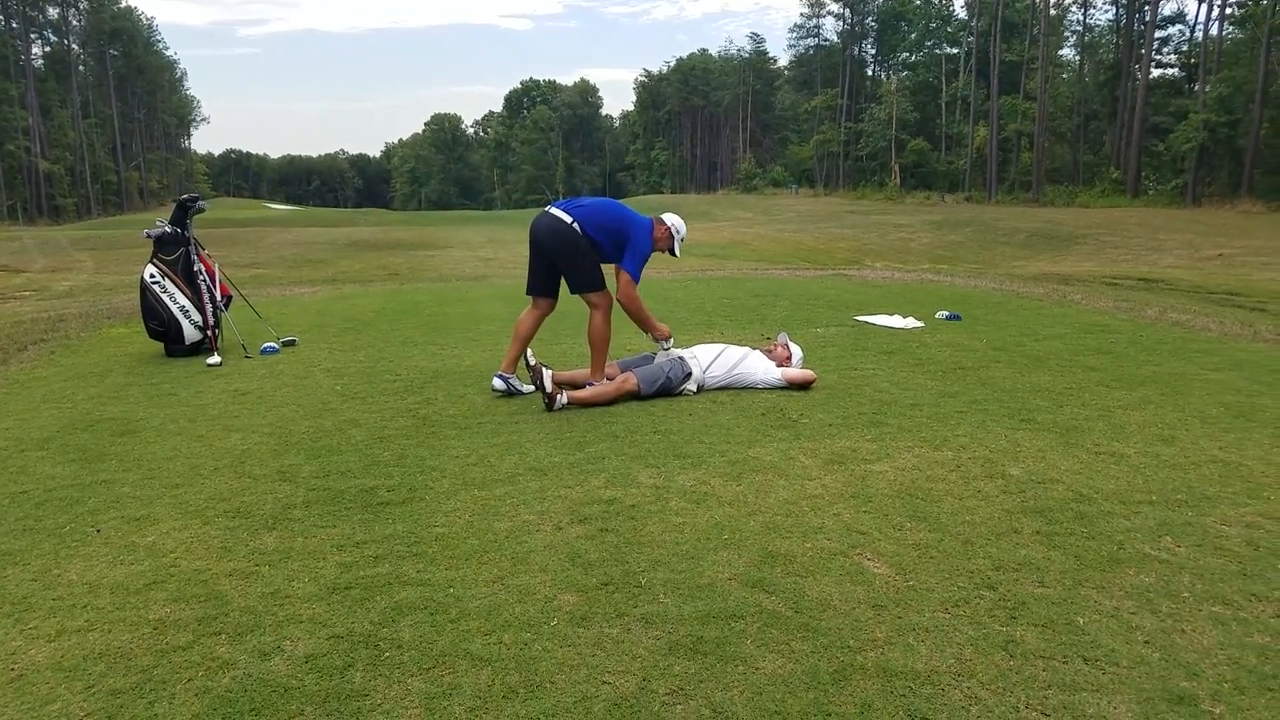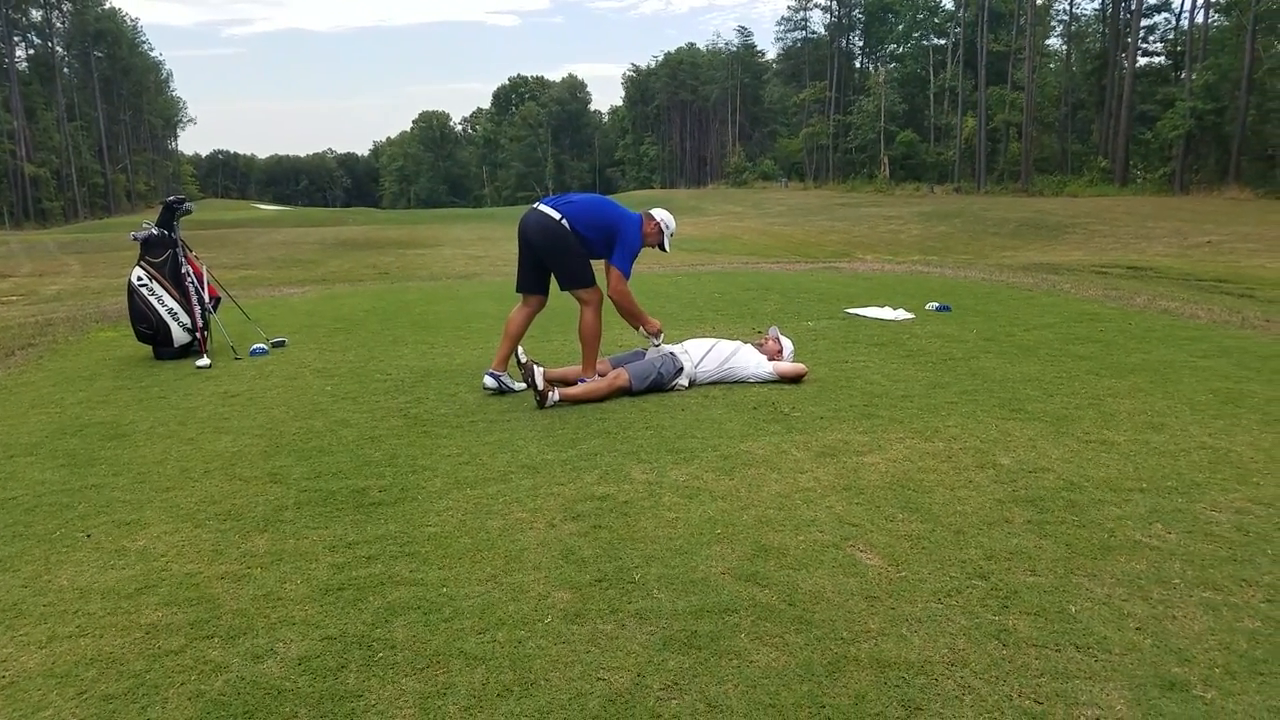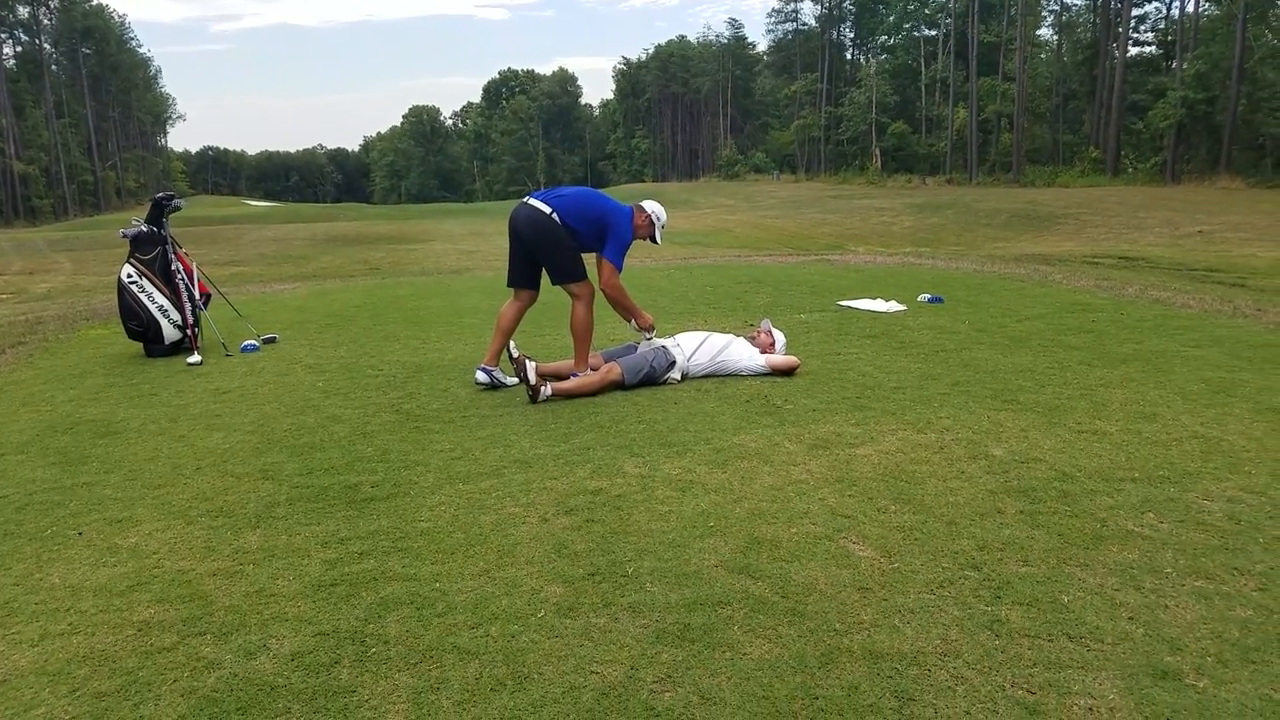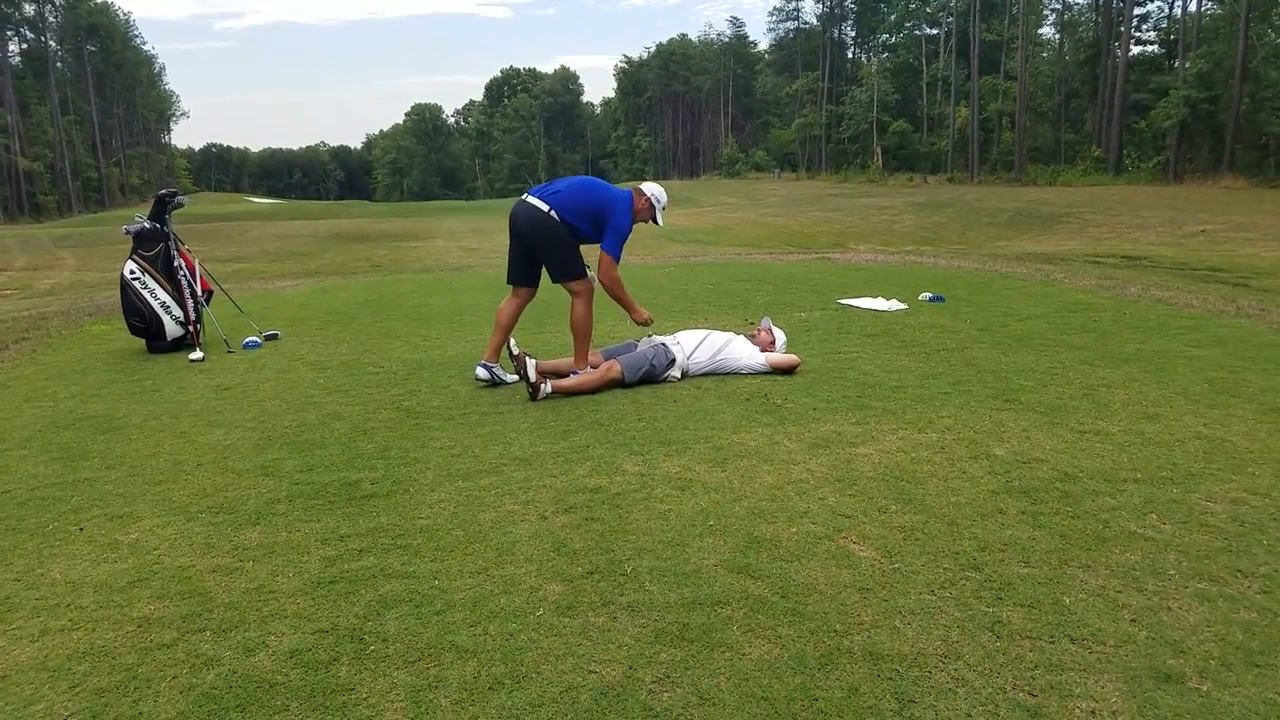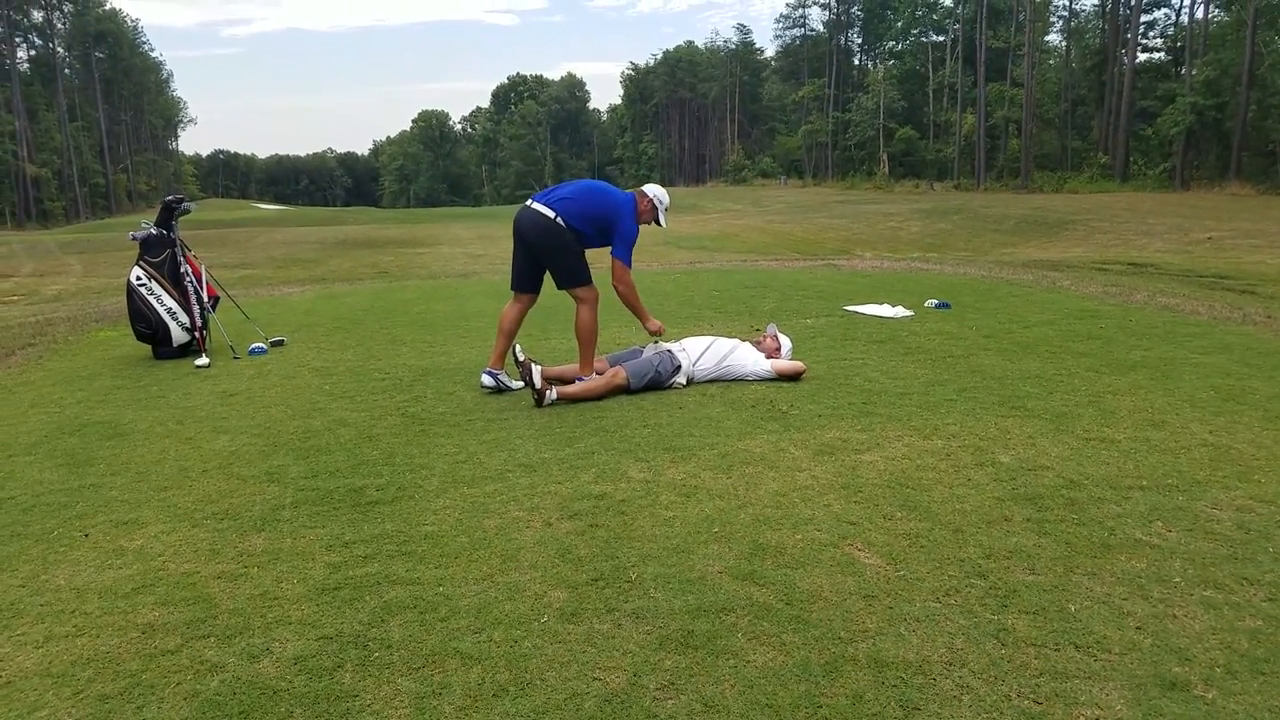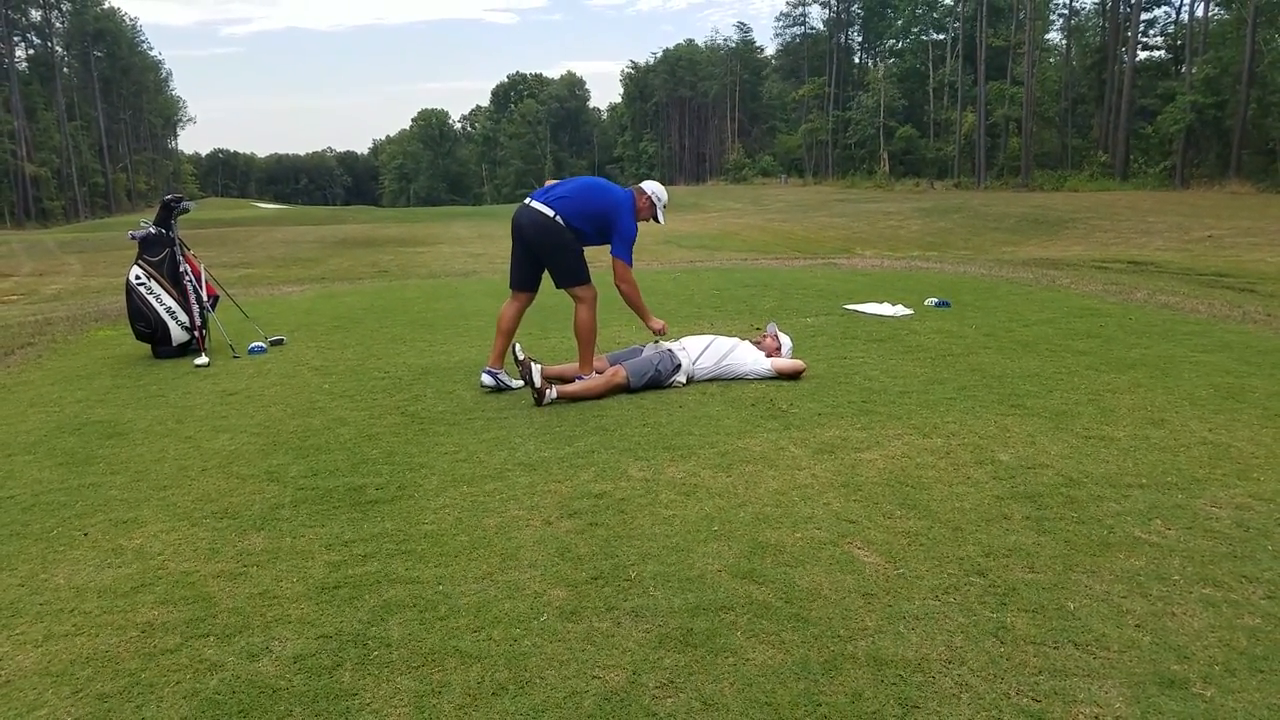
dt=0.4s
person 1, frame 1
left shoulder: (766, 371)
right shoulder: (753, 355)
left elbow: (809, 376)
left wrist: (795, 379)
left hip: (688, 372)
right hip: (681, 356)
left knee: (625, 383)
right knee: (611, 370)
left ankle: (561, 397)
right ankle: (550, 376)
person 1, frame 2
left shoulder: (758, 365)
right shoulder: (743, 349)
left elbow: (800, 369)
left wrist: (785, 374)
left hip: (679, 366)
right hip: (672, 351)
left knee: (617, 379)
right knee: (602, 366)
left ankle: (553, 394)
right ankle: (541, 373)
person 1, frame 3
left shoulder: (751, 358)
right shoulder: (736, 342)
left elbow: (793, 362)
left wrist: (777, 365)
left hip: (672, 360)
right hip: (665, 345)
left knee: (609, 374)
right knee: (594, 361)
left ankle: (545, 390)
right ankle: (534, 368)
person 1, frame 4
left shoulder: (751, 356)
right shoulder: (736, 340)
left elbow: (793, 360)
left wrist: (776, 358)
left hip: (672, 358)
right hip: (664, 342)
left knee: (609, 371)
right knee: (593, 358)
left ankle: (545, 386)
right ankle: (533, 365)
person 1, frame 5
left shoulder: (756, 364)
right shoulder: (742, 347)
left elbow: (799, 367)
left wrist: (784, 371)
left hip: (677, 365)
right hip: (670, 349)
left knee: (615, 378)
right knee: (599, 364)
left ankle: (550, 393)
right ankle: (539, 371)
person 1, frame 6
left shoulder: (757, 362)
right shoulder: (742, 345)
left elbow: (799, 365)
left wrist: (785, 370)
left hip: (677, 364)
right hip: (670, 348)
left knee: (615, 377)
right knee: (599, 363)
left ankle: (550, 392)
right ankle: (539, 370)
person 2, frame 1
left shoulder: (630, 226)
right shoulder: (642, 236)
left elbow: (625, 290)
right elbow: (625, 296)
left wrist: (650, 329)
right wrist: (654, 328)
left hip: (544, 223)
right hip: (564, 231)
left knee: (541, 306)
right knee: (601, 304)
left ankle: (505, 375)
right ankle: (596, 382)
person 2, frame 2
left shoulder: (618, 222)
right shoulder: (631, 231)
left elbow: (616, 288)
right elbow: (616, 291)
left wrist: (640, 326)
right wrist: (646, 321)
left hip: (532, 220)
right hip: (553, 227)
left knee: (531, 303)
right knee: (591, 300)
left ankle: (496, 372)
right ankle: (587, 378)
person 2, frame 3
left shoulder: (609, 214)
right shoulder: (622, 224)
left elbow: (607, 281)
right elbow: (608, 284)
left wrist: (631, 319)
right wrist: (639, 316)
left hip: (522, 214)
right hip: (543, 222)
left knee: (522, 298)
right knee: (582, 294)
left ankle: (488, 367)
right ankle: (580, 372)
person 2, frame 4
left shoulder: (609, 195)
right shoulder: (621, 211)
right elbow: (606, 275)
left wrist: (581, 267)
right wrist: (634, 310)
left hip: (522, 210)
right hip: (543, 219)
left knee: (521, 294)
right knee: (582, 291)
left ankle: (489, 364)
right ankle: (580, 370)
person 2, frame 5
left shoulder: (611, 196)
right shoulder: (626, 215)
left elbow: (561, 199)
right elbow: (621, 282)
right wrist: (647, 320)
left hip: (526, 216)
right hip: (548, 226)
left knee: (522, 299)
right knee: (587, 298)
left ankle: (494, 371)
right ankle: (585, 377)
person 2, frame 6
left shoulder: (607, 191)
right shoulder: (624, 213)
left elbow: (550, 184)
right elbow: (623, 281)
right wrist: (649, 319)
left hip: (524, 214)
right hip: (547, 225)
left knee: (520, 298)
right knee: (585, 297)
left ankle: (493, 370)
right ankle: (585, 376)
